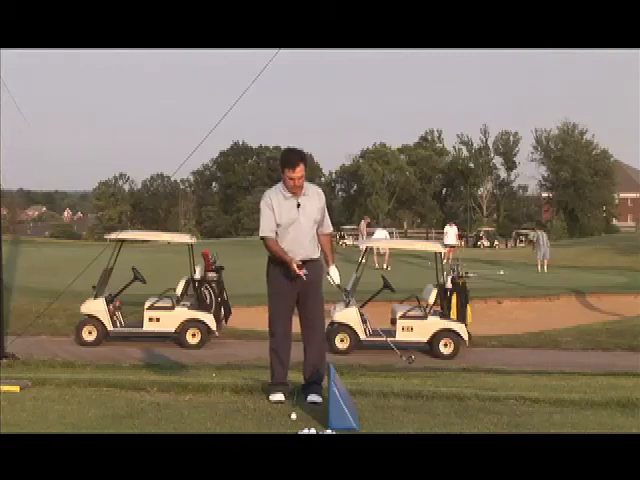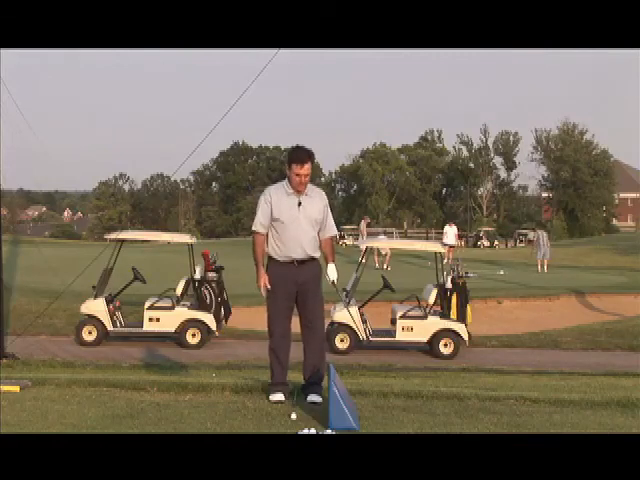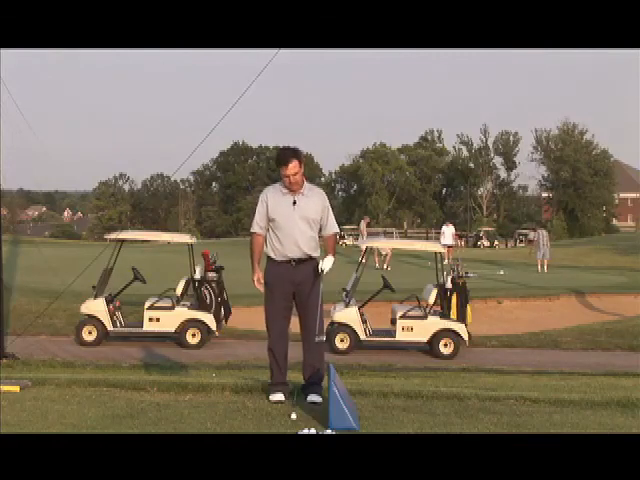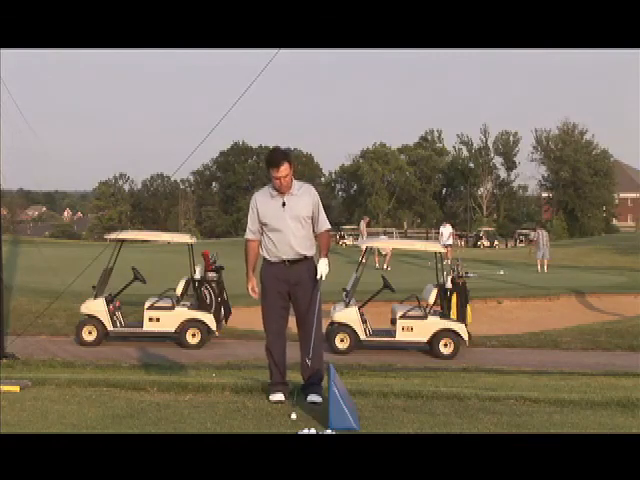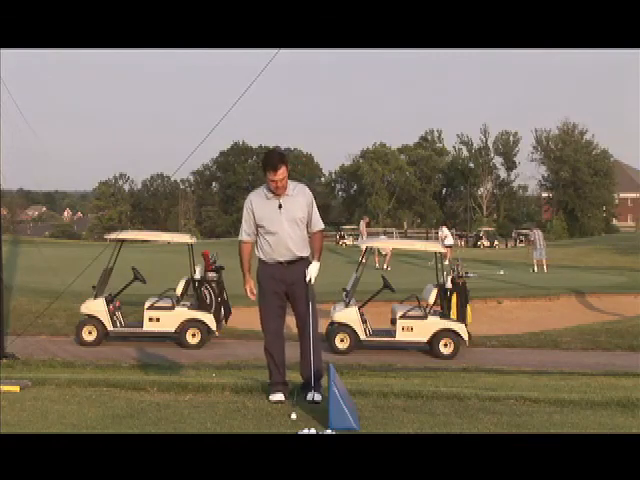
dt=0.4s
person 1, frame 1
left shoulder: (317, 194)
right shoulder: (270, 198)
right elbow: (268, 237)
left wrist: (330, 264)
right wrist: (288, 260)
left hip: (312, 268)
right hip: (281, 270)
left knee: (315, 327)
right knee: (280, 329)
left ankle: (313, 385)
right ankle: (278, 384)
person 1, frame 2
left shoulder: (320, 197)
right shoulder: (271, 194)
left elbow: (326, 234)
right elbow: (259, 233)
left wrist: (331, 263)
right wrist: (260, 269)
left hip: (310, 268)
right hip: (279, 268)
left knee: (314, 328)
right knee: (278, 329)
left ankle: (313, 385)
right ankle: (278, 384)
person 1, frame 3
left shoulder: (318, 196)
right shoulder: (268, 195)
left elbow: (329, 231)
right elbow: (258, 233)
left wrist: (330, 256)
right wrist: (256, 267)
left hip: (309, 268)
right hip: (277, 268)
left knee: (313, 327)
right knee: (277, 329)
left ankle: (313, 385)
right ankle: (278, 385)
person 1, frame 4
left shoulder: (309, 193)
right shoulder: (259, 199)
left elbow: (322, 229)
right elbow: (253, 239)
left wrist: (323, 258)
right wrist: (250, 274)
left hip: (304, 268)
right hip: (273, 270)
left knee: (311, 327)
right knee: (274, 330)
left ankle: (313, 385)
right ankle: (278, 384)
person 1, frame 5
left shoulder: (303, 193)
right shoulder: (253, 200)
left elbow: (316, 230)
right elbow: (246, 240)
left wrist: (315, 261)
right wrist: (246, 276)
left hip: (300, 268)
right hip: (269, 271)
left knee: (309, 326)
right knee: (272, 330)
left ankle: (312, 383)
right ankle: (277, 385)
